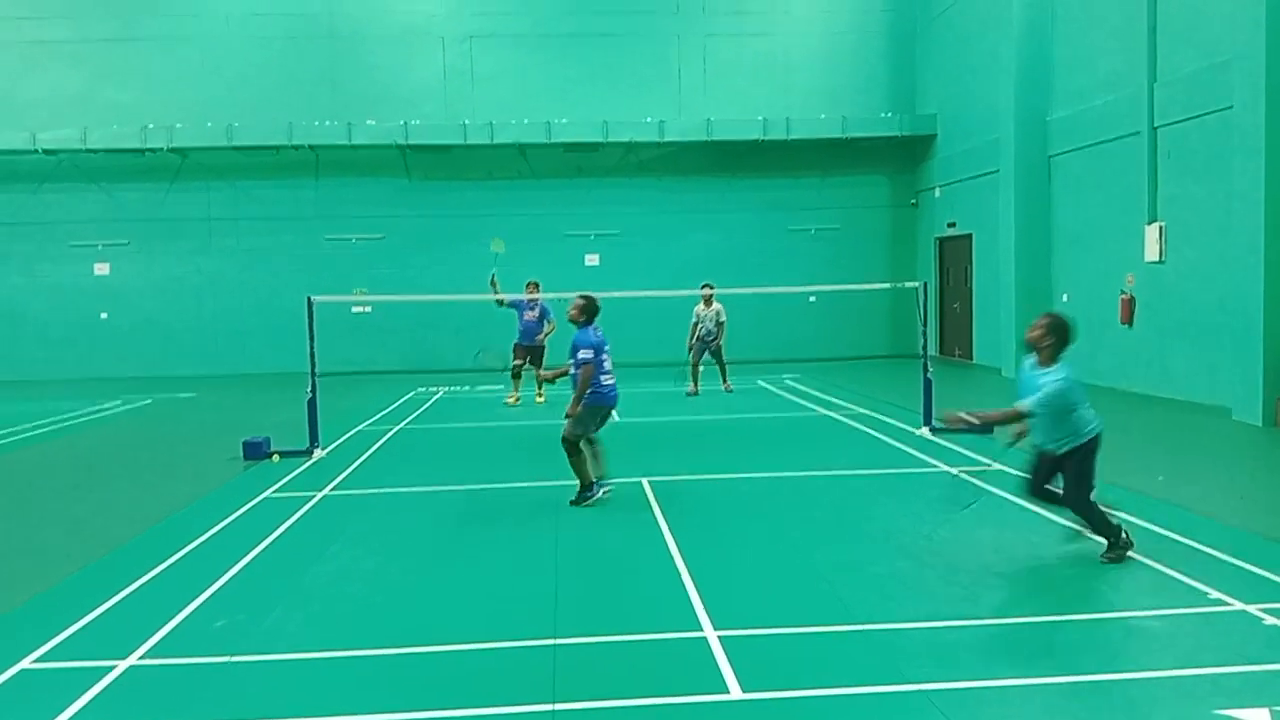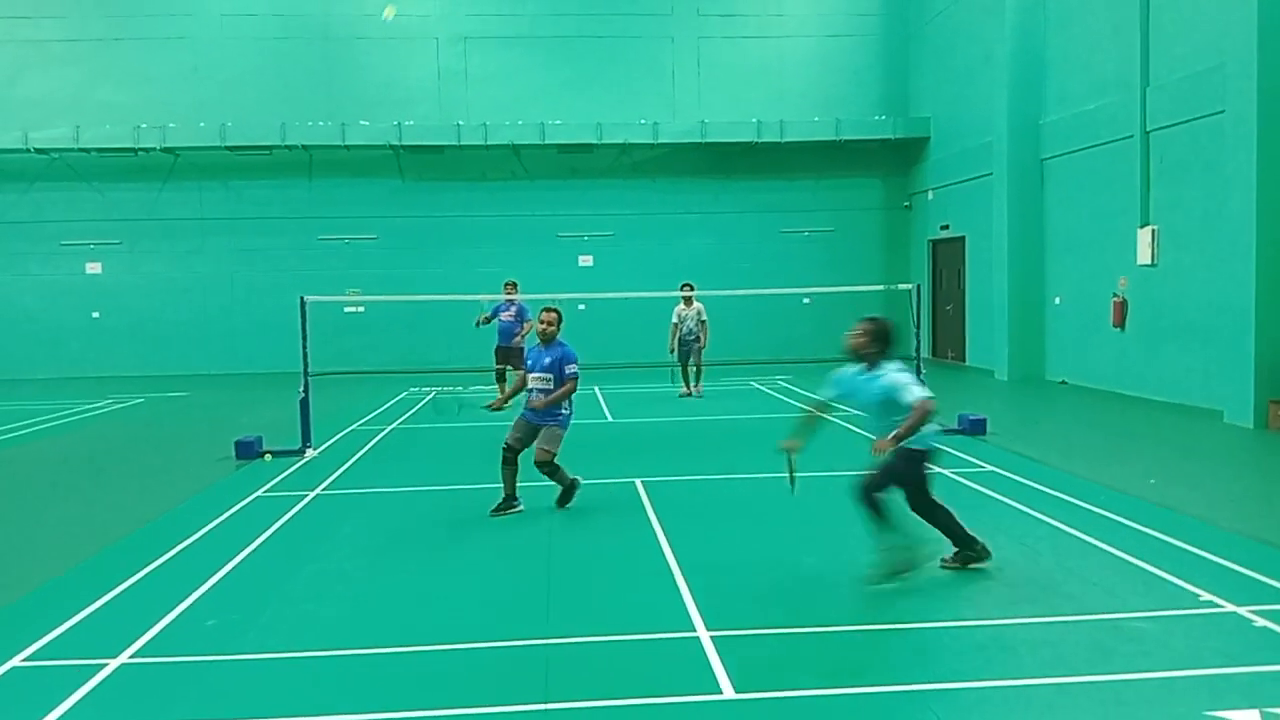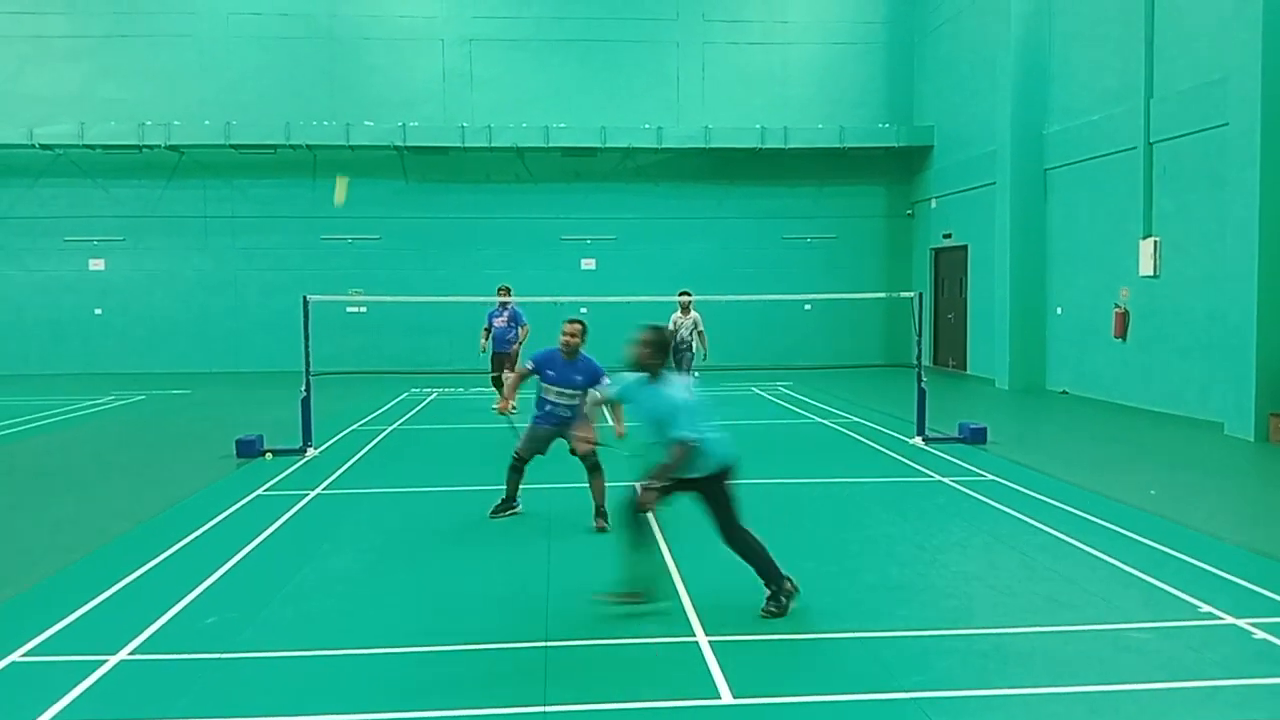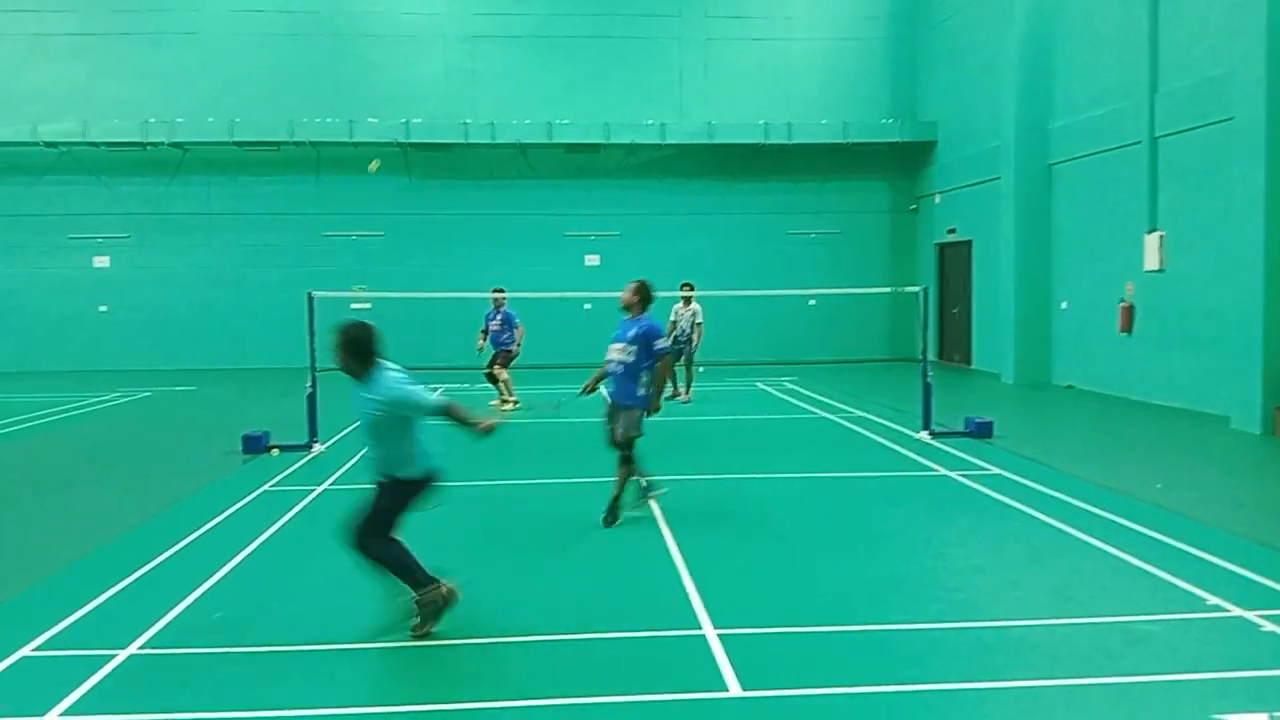
dt=0.3s
person 1, frame 1
left shoulder: (1057, 382)
right shoulder: (1031, 363)
left elbow: (1017, 413)
left wrist: (970, 420)
right wrist: (1027, 426)
left hip: (1080, 441)
right hip: (1051, 441)
left knee: (1075, 500)
right knee: (1035, 487)
left ankle: (1117, 538)
right ankle: (1093, 517)
person 1, frame 2
left shoulder: (894, 377)
right shoulder: (846, 375)
left elbow: (926, 408)
right elbow: (820, 407)
left wrist: (894, 438)
right wrist: (797, 436)
left hip: (912, 445)
right hip: (896, 446)
left knee: (867, 489)
right knee: (920, 504)
left ankle: (900, 547)
right ankle: (971, 549)
person 1, frame 3
left shoulder: (676, 395)
right shoulder: (636, 384)
left elbow: (684, 448)
right elbow: (599, 397)
left wrist: (654, 483)
left hip: (706, 467)
right hip: (681, 471)
left knee: (730, 531)
right knee: (637, 511)
left ankle: (780, 587)
right ankle: (642, 585)
person 1, frame 4
left shoulder: (394, 389)
right shoulder: (378, 371)
left elbow: (443, 406)
left wrist: (477, 425)
left hip: (410, 474)
right hip: (395, 473)
left knee: (366, 538)
right knee: (374, 537)
left ankle: (431, 590)
person 2, frame 1
left shoulder: (583, 337)
right shoulder: (594, 333)
left elbow: (587, 372)
left wrist: (574, 403)
right wrist: (554, 373)
left hip: (594, 398)
right hip: (606, 395)
left knee: (569, 440)
right knee: (588, 437)
left ankle: (588, 489)
right ankle: (599, 481)
person 2, frame 2
left shoulder: (565, 353)
right shoulder: (532, 351)
left elbow: (572, 386)
right elbow: (523, 380)
left wrist: (544, 402)
right wrist: (503, 399)
left hip: (555, 417)
right hip: (530, 416)
left knee: (542, 461)
right knee: (509, 450)
left ankle: (570, 484)
right ankle: (510, 500)
person 2, frame 3
left shoulder: (590, 368)
right shoulder: (545, 357)
right elbow: (519, 376)
left wrist: (618, 424)
right wrist: (506, 399)
left hip: (575, 422)
right hip: (544, 420)
left knee: (590, 459)
right knee: (519, 459)
left ankle: (600, 512)
right ankle: (511, 501)
person 2, frame 4
left shoulder: (650, 327)
right shoulder: (625, 324)
left elbow: (664, 362)
left wrist: (656, 398)
right wrist: (594, 379)
left hip: (634, 398)
right hip: (616, 395)
left knee: (625, 446)
right knee: (619, 443)
left ankle: (616, 502)
right ankle: (644, 485)
